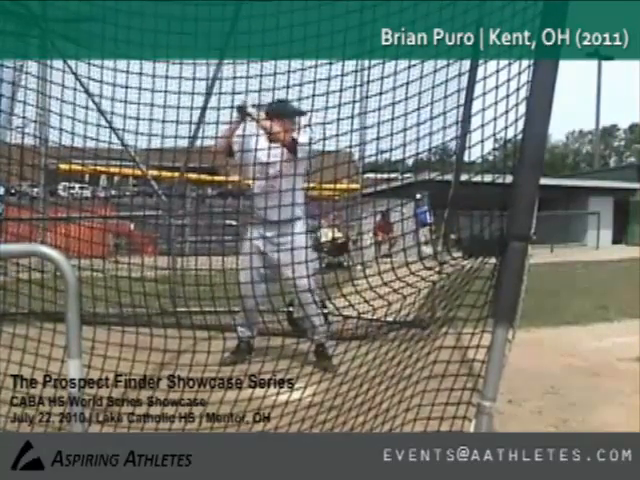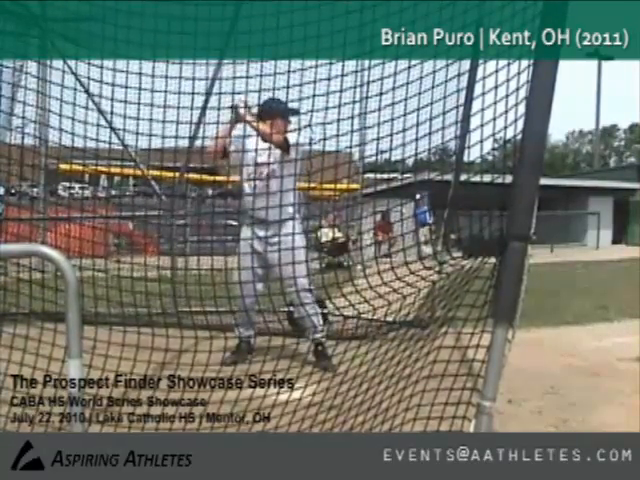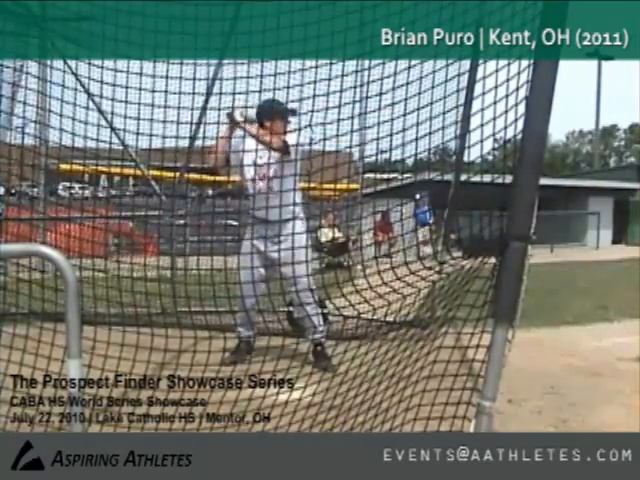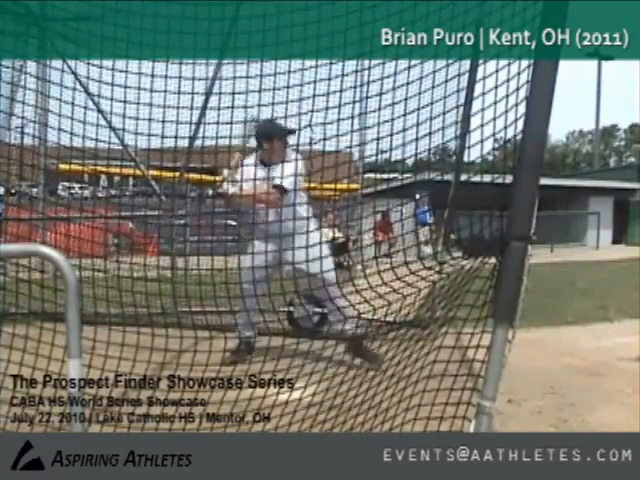
dt=0.4s
person 1, frame 1
left shoulder: (299, 145)
right shoulder: (251, 142)
left elbow: (281, 137)
right elbow: (222, 147)
left wrist: (254, 115)
right wrist: (239, 121)
left hip: (291, 228)
right hip: (259, 227)
left knee: (304, 288)
right knee: (249, 288)
left ankle: (320, 345)
right ankle: (245, 342)
person 1, frame 2
left shoulder: (294, 143)
right shoulder: (245, 143)
left elbow: (274, 139)
right elbow: (214, 151)
left wrist: (247, 118)
right wrist: (233, 122)
left hip: (286, 227)
right hip: (253, 227)
left knee: (300, 286)
right knee: (246, 288)
left ankle: (319, 344)
right ankle: (245, 341)
person 1, frame 3
left shoulder: (293, 143)
right shoulder: (244, 145)
left elbow: (275, 146)
right elbow: (216, 161)
left wrist: (242, 124)
right wrist: (228, 130)
left hip: (289, 226)
right hip: (257, 227)
left knee: (302, 286)
right knee: (247, 288)
left ankle: (318, 345)
right ankle: (245, 342)
person 1, frame 4
left shoulder: (292, 162)
right shoulder: (248, 166)
left elbow: (272, 197)
right elbow: (244, 202)
left wrist: (238, 193)
left hip: (304, 236)
right hip: (267, 238)
left knee: (329, 287)
right knee: (249, 289)
left ankle: (354, 338)
right ankle: (245, 342)
